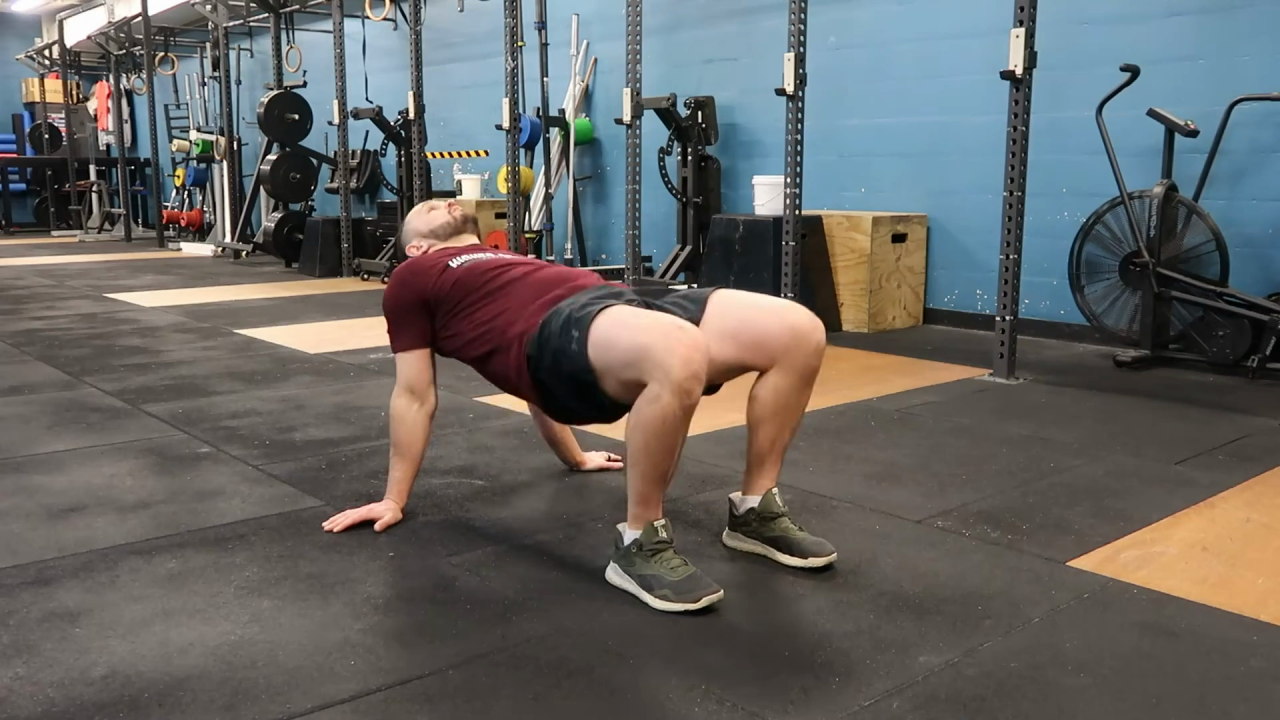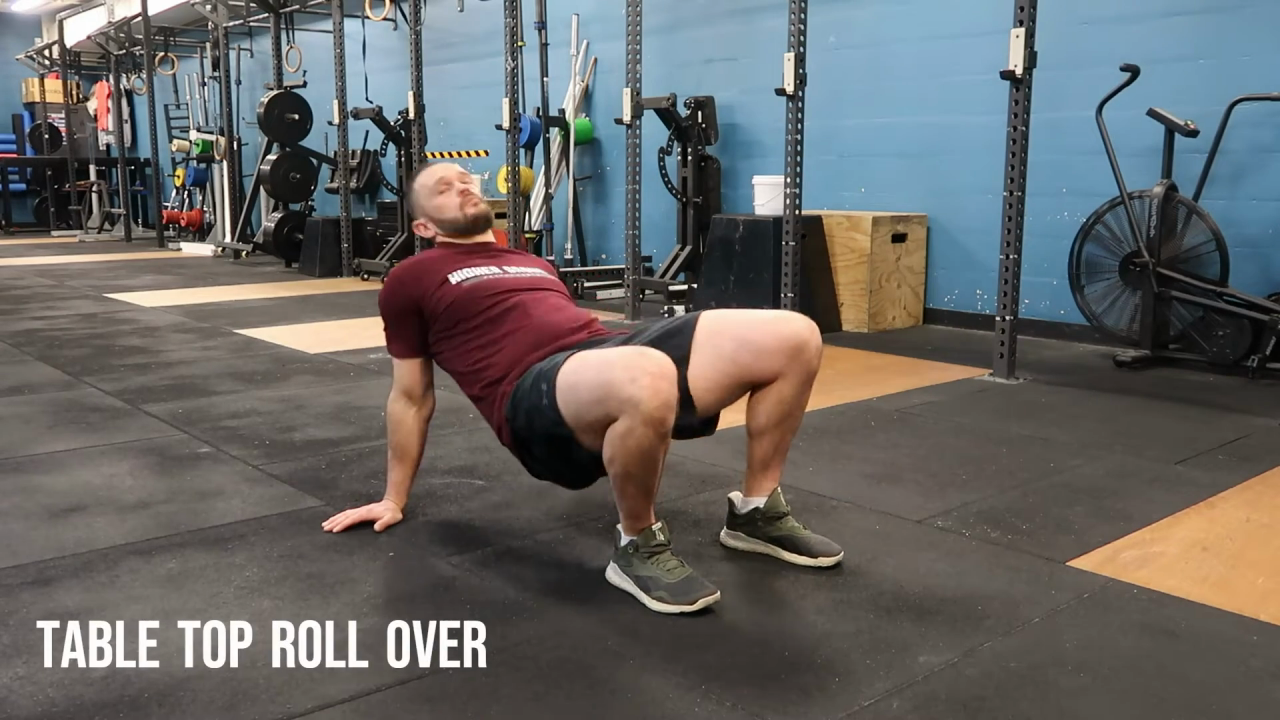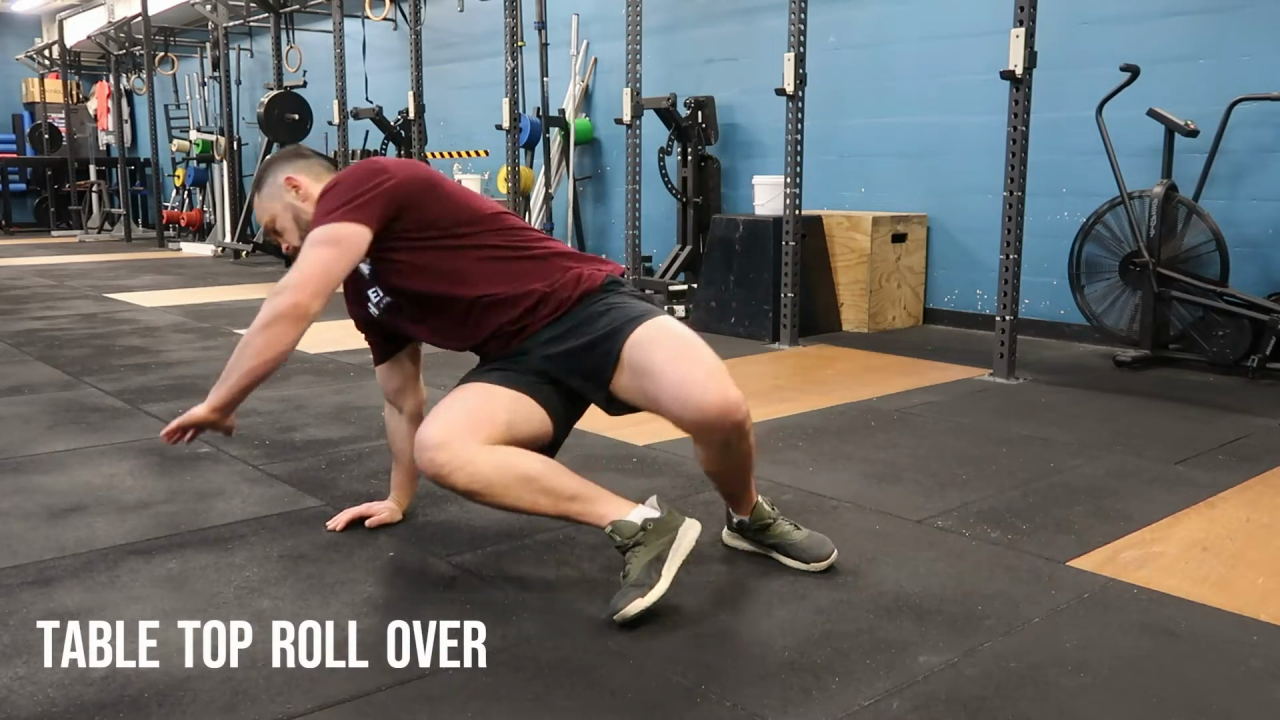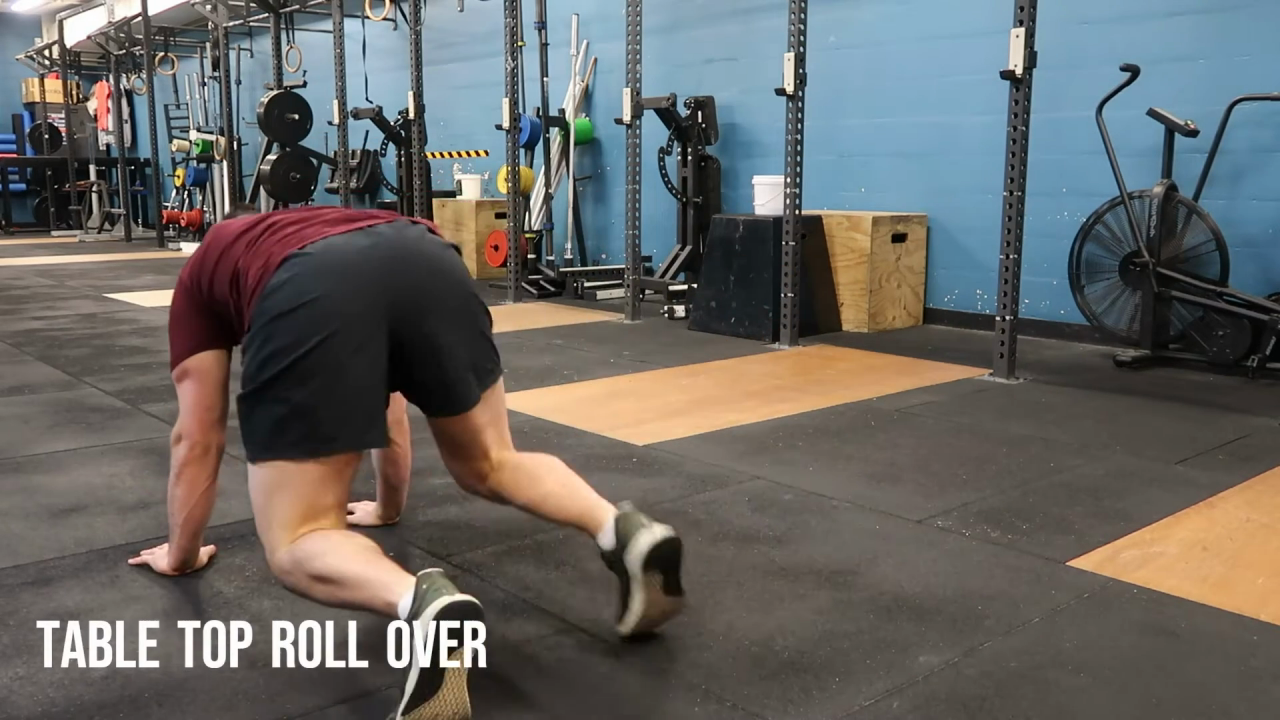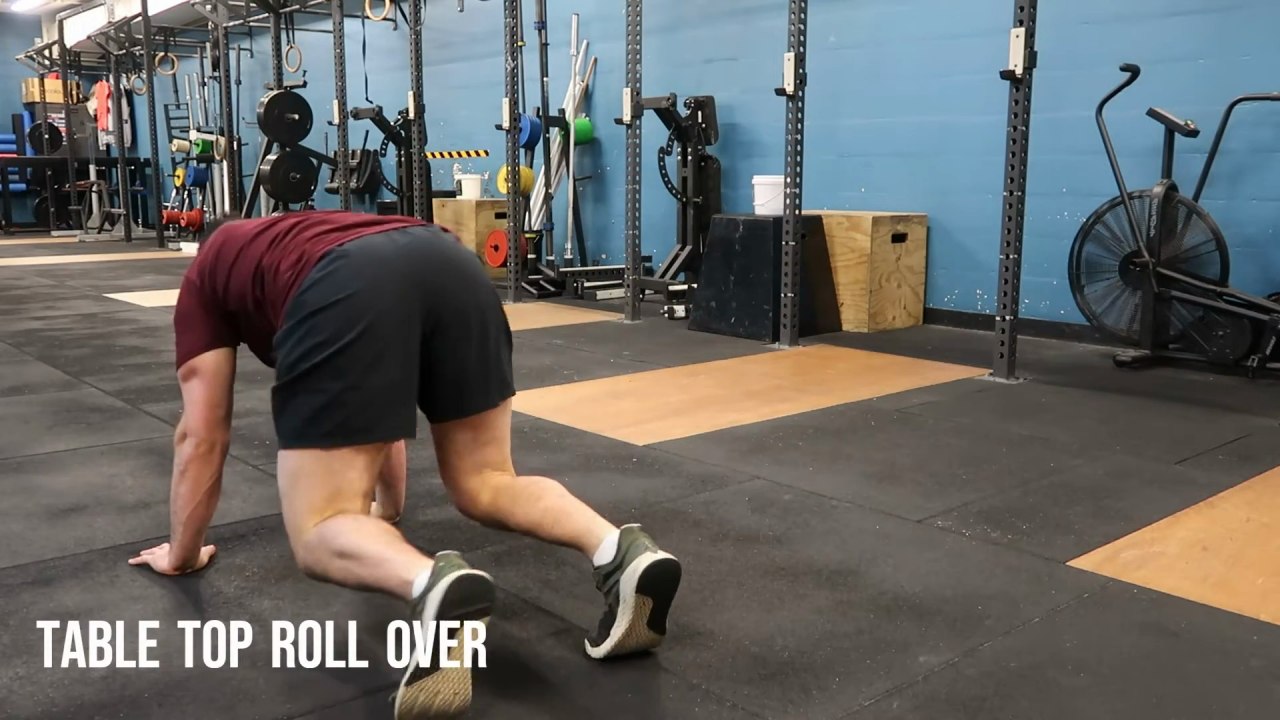
dt=1s
person 1, frame 1
left shoulder: (516, 265)
right shoulder: (414, 278)
left elbow: (531, 369)
right elbow: (415, 394)
right wrist: (394, 499)
right hip: (564, 332)
left knee: (800, 333)
right knee: (681, 355)
left ankle: (755, 511)
right ankle: (640, 544)
person 1, frame 2
left shoulder: (533, 264)
right shoulder: (414, 280)
right elbow: (411, 398)
right wrist: (394, 499)
right hip: (540, 393)
left knee: (795, 338)
right knee: (647, 382)
left ankle: (755, 512)
right ankle: (638, 547)
person 1, frame 3
left shoulder: (366, 183)
right shoulder: (364, 293)
left elbow: (291, 311)
right elbow: (402, 400)
left wrist: (218, 404)
right wrist: (398, 500)
left hip: (585, 305)
right hip: (518, 360)
left knee: (716, 407)
right knee: (438, 448)
left ankle: (751, 518)
right ankle: (635, 526)
person 1, frame 4
left shoulder: (201, 274)
left elbow: (197, 439)
right elbow: (386, 404)
left wrist: (180, 553)
right wrist: (389, 505)
left hip: (310, 298)
left knee: (296, 546)
right knee: (492, 465)
left ankle: (422, 604)
right ankle: (623, 532)
person 1, frame 5
left shoulder: (207, 274)
left elbow: (202, 435)
right elbow: (381, 398)
left wrist: (183, 552)
right wrist: (388, 505)
left hip: (348, 293)
left knee: (323, 536)
right knee: (487, 485)
left ankle: (432, 585)
right ankle: (621, 552)
